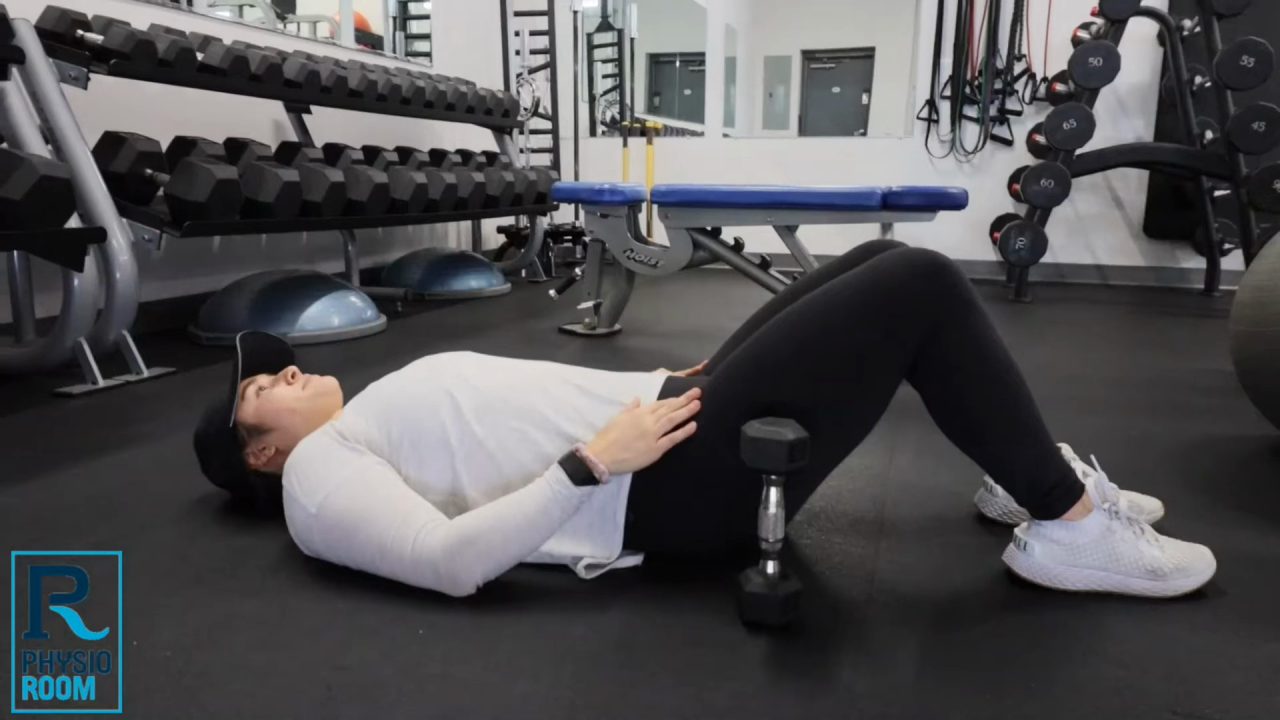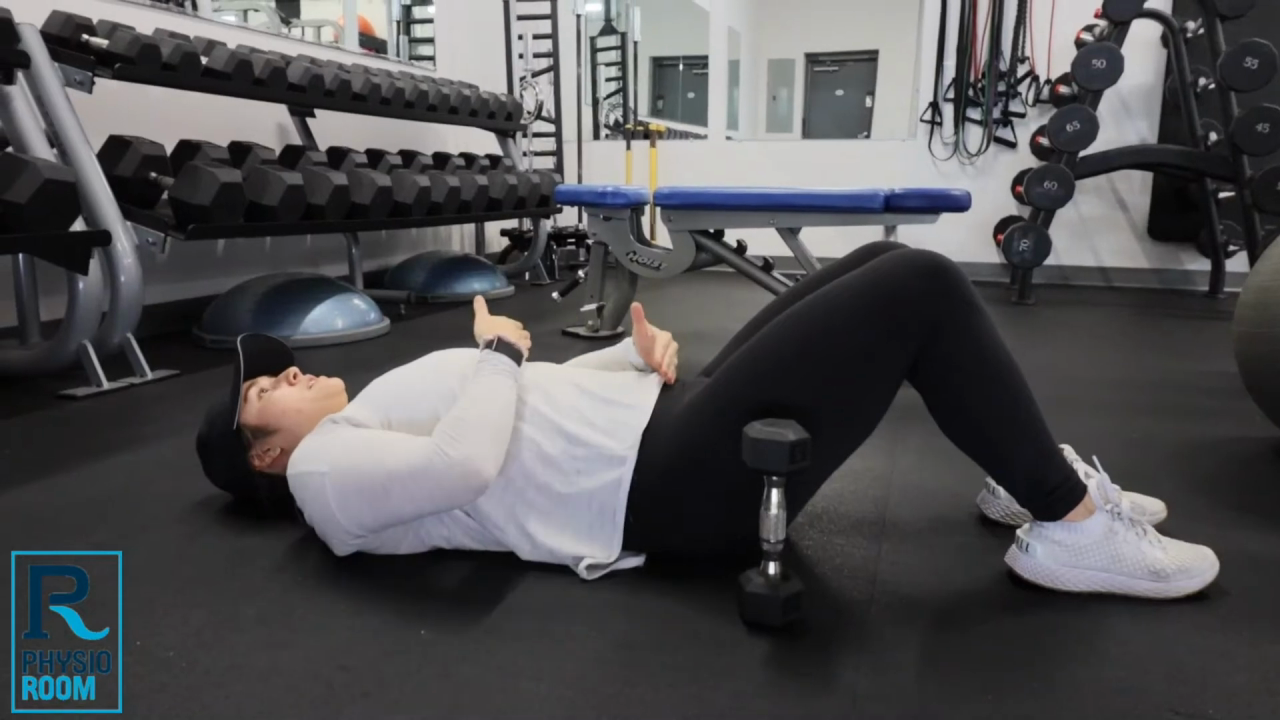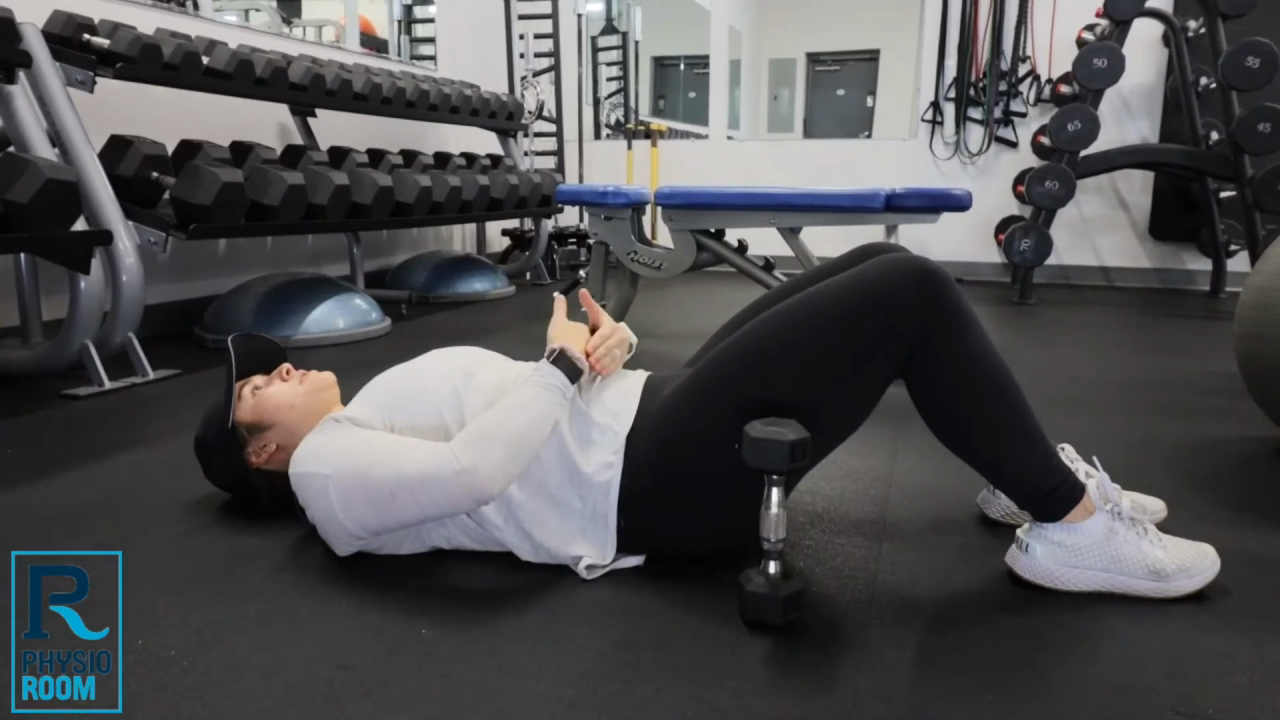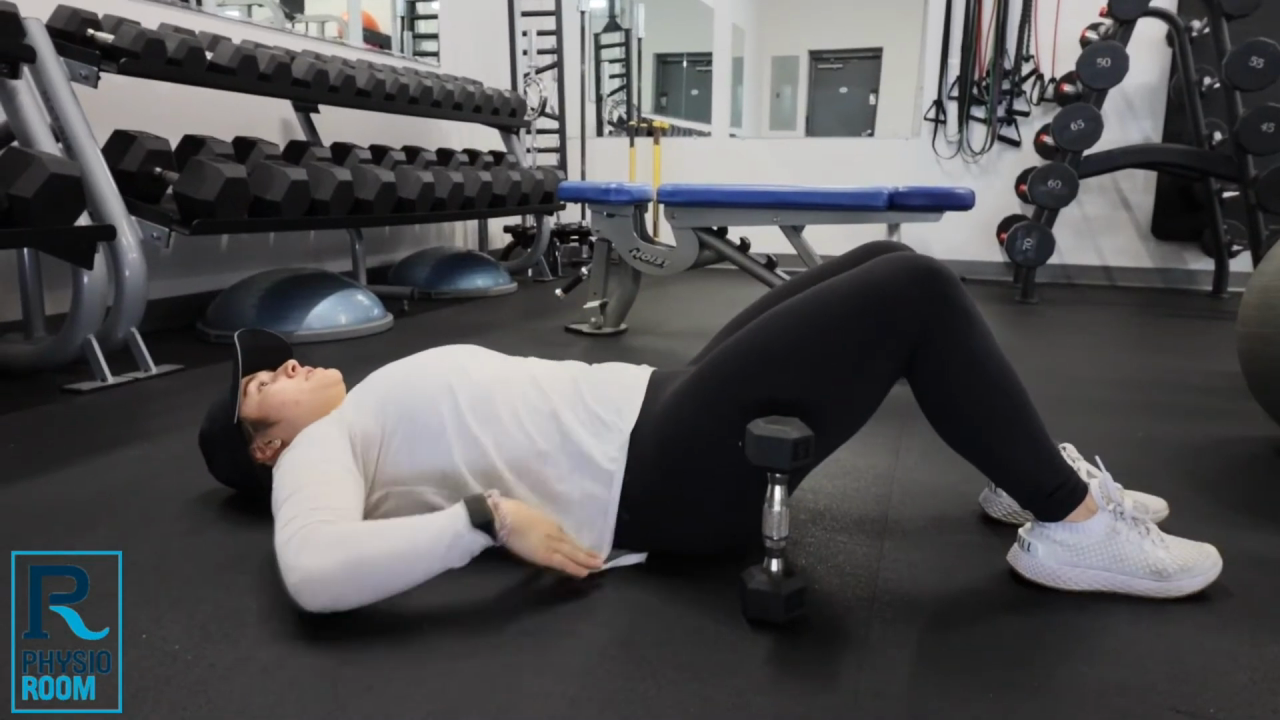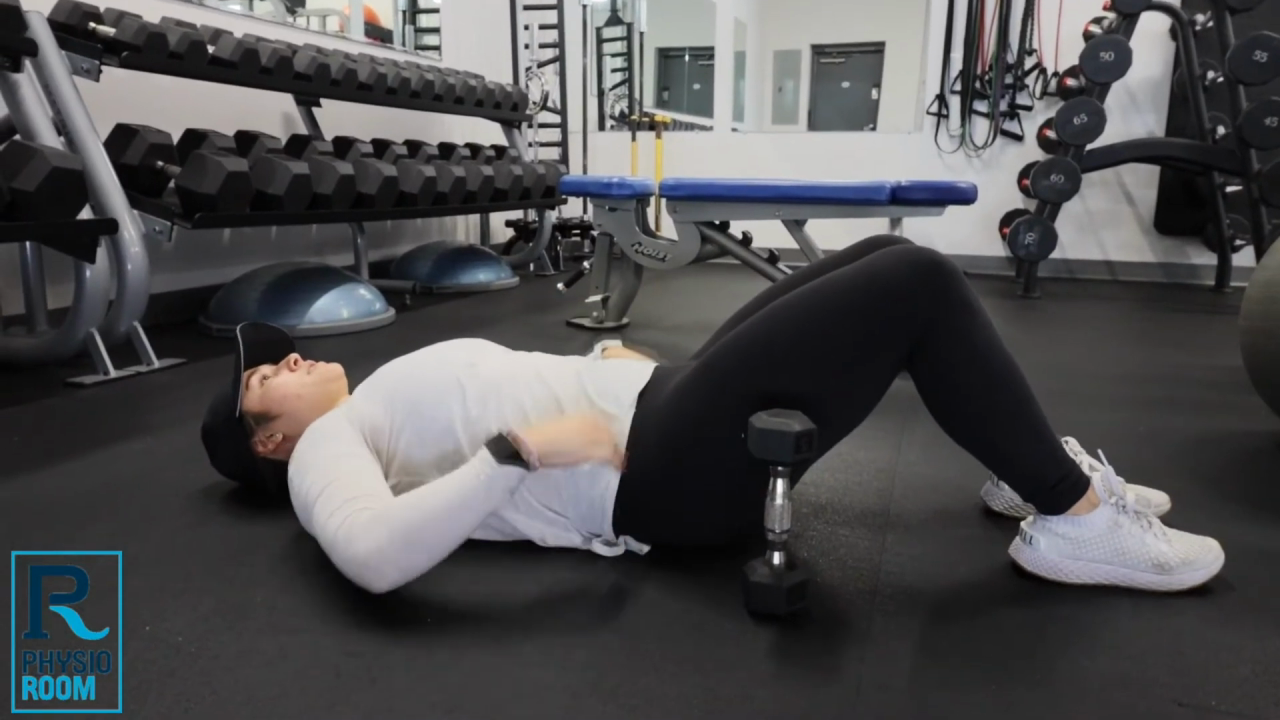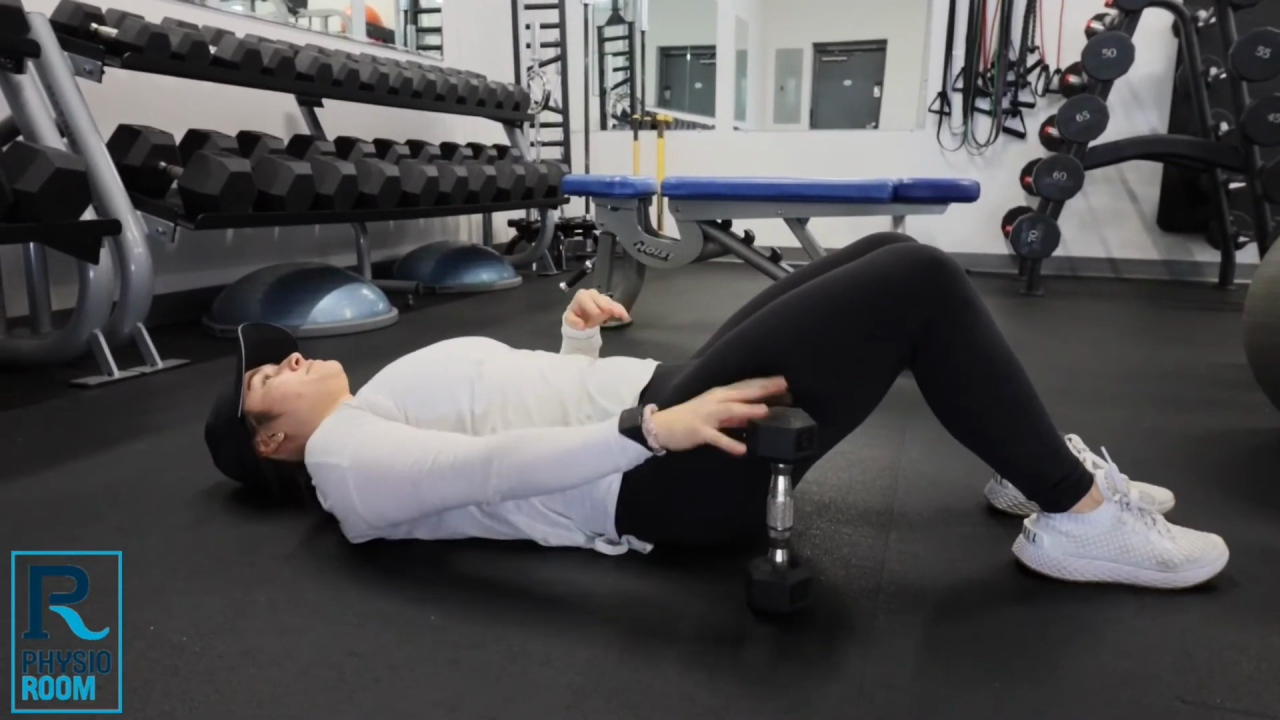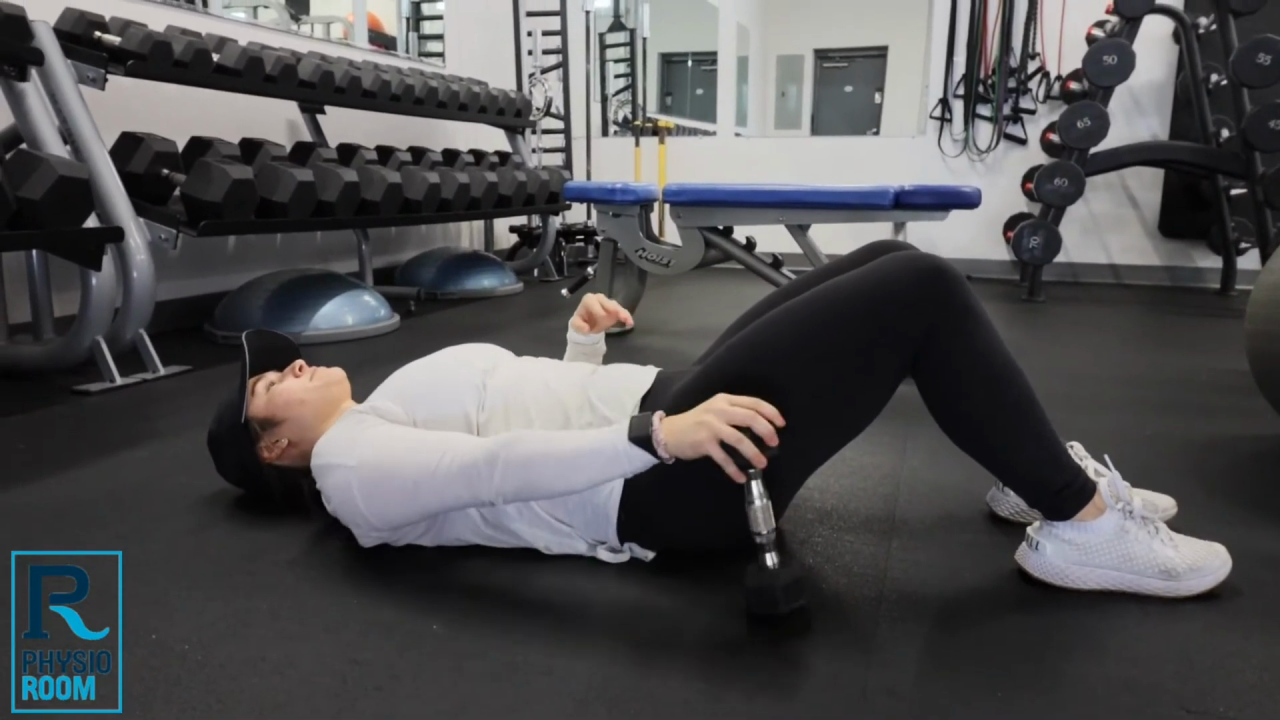
dt=0.7s
person 1, frame 1
left shoulder: (372, 427)
right shoulder: (319, 476)
right elbow: (451, 560)
left wrist: (663, 383)
right wrist: (593, 465)
left hip: (658, 420)
right hip: (677, 490)
left knee: (889, 264)
right knee: (922, 288)
left ankle: (1031, 478)
right ankle: (1069, 526)
person 1, frame 2
left shoulder: (368, 419)
right shoulder: (328, 472)
right elbow: (467, 462)
left wrist: (639, 351)
right wrist: (497, 349)
left hip: (663, 423)
right hip: (676, 488)
left knee: (892, 266)
right knee: (923, 289)
left ankle: (1031, 477)
right ankle: (1069, 526)
person 1, frame 3
left shoulder: (370, 420)
right shoulder: (327, 469)
right elbow: (477, 470)
left wrist: (602, 344)
right wrist: (562, 364)
left hip: (653, 419)
right hip: (661, 486)
left knee: (886, 269)
right knee: (911, 296)
left ankle: (1031, 477)
right ankle: (1070, 526)
person 1, frame 4
left shoulder: (374, 416)
right shoulder: (320, 452)
right elbow: (318, 574)
right wrist: (486, 517)
left hip: (653, 409)
right hip: (669, 479)
left knee: (891, 268)
right knee: (916, 293)
left ankle: (1032, 475)
right ankle: (1071, 525)
person 1, frame 5
left shoulder: (377, 413)
right shoulder: (326, 456)
right elbow: (378, 554)
left wrist: (600, 367)
right wrist: (518, 451)
left hip: (656, 410)
right hip: (669, 474)
left knee: (894, 260)
right knee: (919, 285)
left ankle: (1035, 470)
right ankle: (1075, 519)
person 1, frame 6
left shoulder: (383, 409)
right shoulder: (344, 457)
right elbow: (491, 466)
left wrist: (574, 334)
right wrist: (649, 430)
left hip: (660, 399)
right hip: (666, 483)
left knee: (893, 255)
right knee: (921, 285)
left ankle: (1038, 466)
right ankle: (1078, 517)
person 1, frame 7
left shoulder: (389, 416)
right shoulder: (350, 465)
right elbow: (498, 467)
left wrist: (583, 341)
right wrist: (657, 435)
left hip: (665, 408)
right hip: (669, 488)
left knee: (895, 265)
right knee: (923, 293)
left ankle: (1041, 474)
right ankle: (1082, 526)
